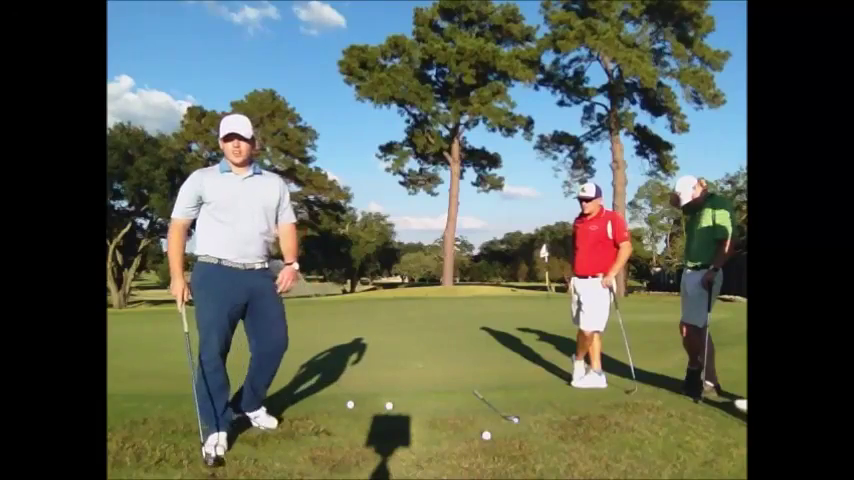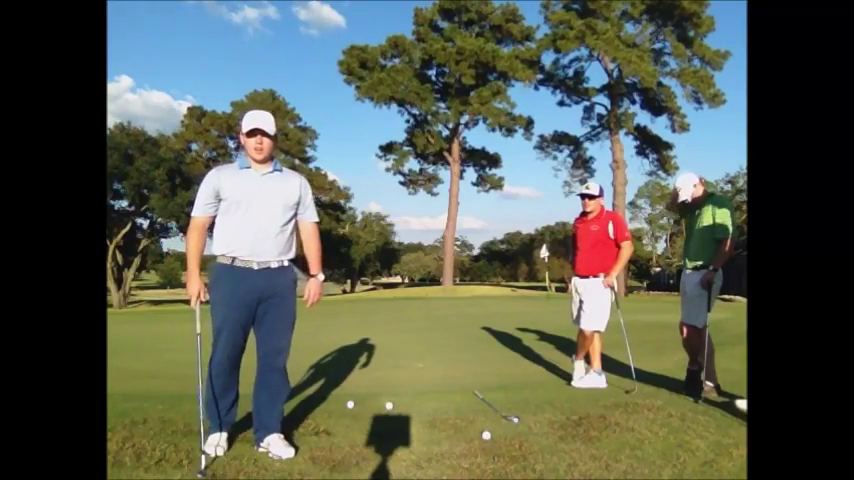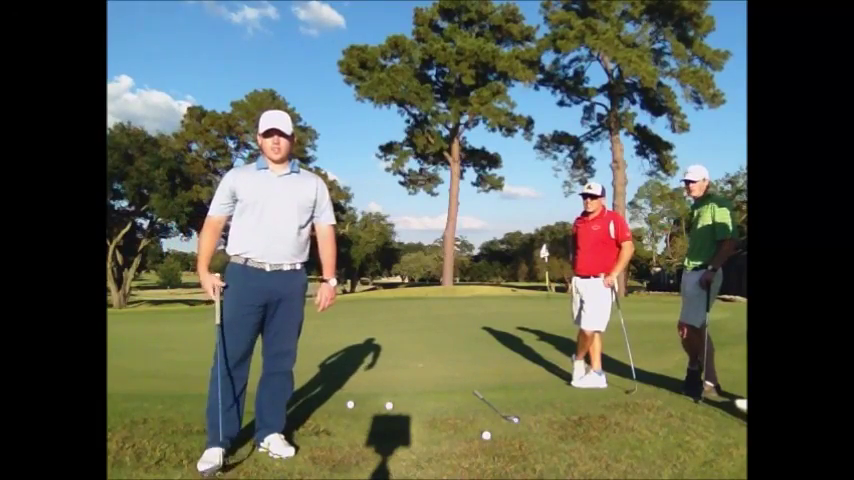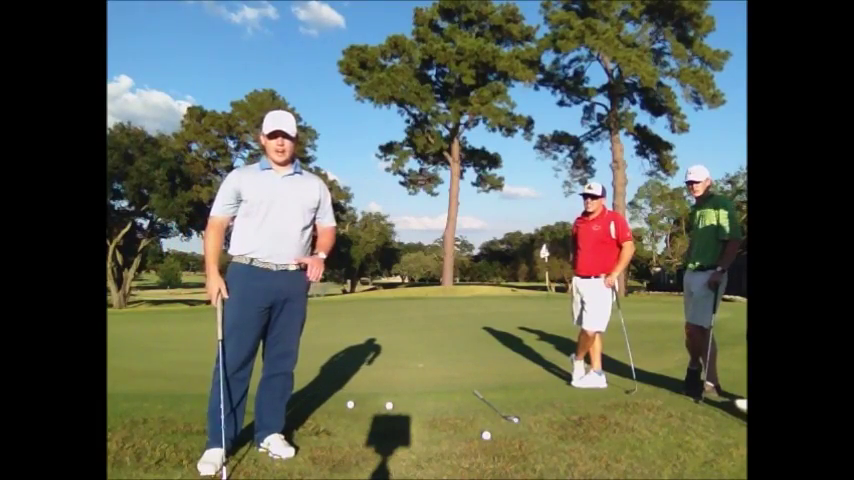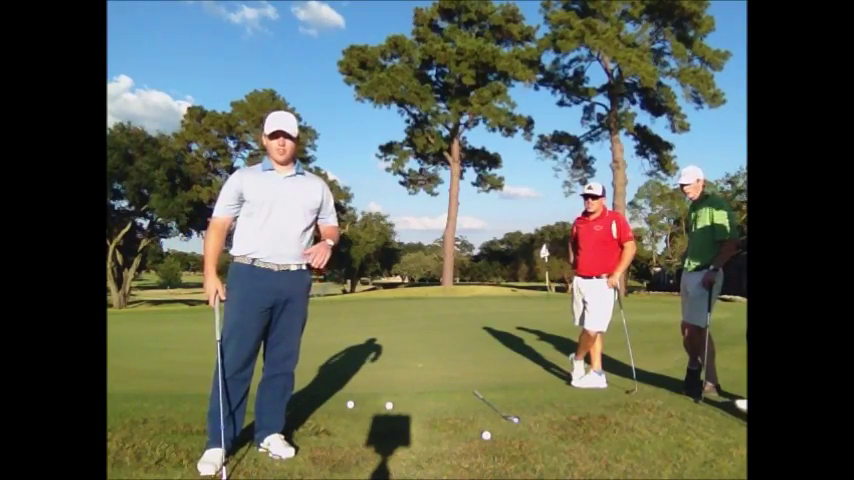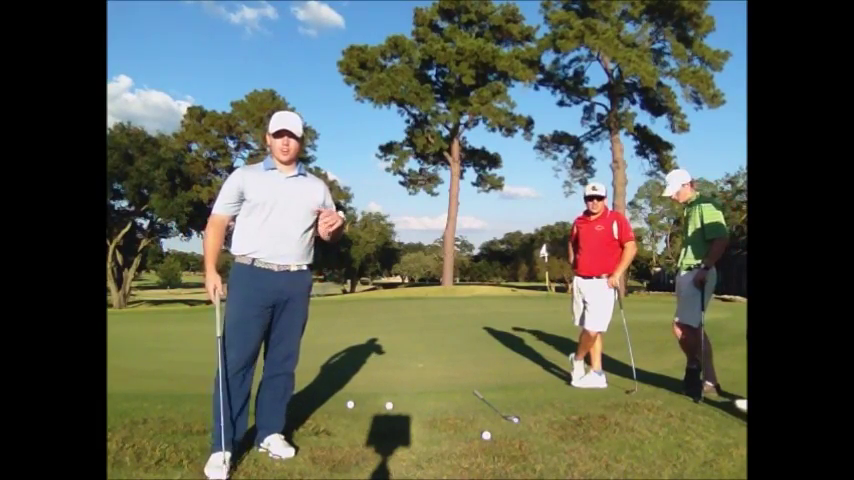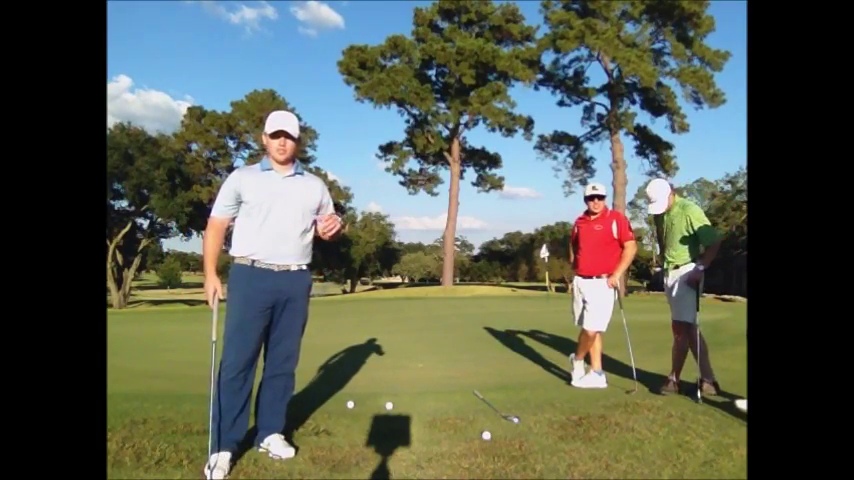
dt=0.7s
person 1, frame 1
left shoulder: (275, 184)
right shoulder: (201, 180)
left elbow: (286, 227)
right elbow: (178, 227)
left wrist: (291, 264)
right wrist: (177, 275)
left hip: (260, 276)
right hip: (215, 275)
left knee: (273, 344)
right knee: (213, 352)
left ankle: (250, 403)
right ankle: (217, 427)
person 1, frame 2
left shoulder: (296, 182)
right shoulder: (220, 177)
left elbow: (309, 229)
right elbow: (198, 226)
left wrist: (316, 275)
right wrist: (193, 274)
left hip: (279, 278)
right hip: (232, 275)
left knee: (274, 358)
right knee: (225, 355)
left ankle: (268, 432)
right ankle: (219, 428)
person 1, frame 3
left shoulder: (313, 184)
right shoulder: (237, 178)
left elbow: (325, 231)
right elbow: (213, 224)
left wrist: (329, 279)
right wrist: (203, 269)
left hip: (290, 281)
right hip: (244, 276)
left knee: (281, 360)
right knee: (231, 358)
left ankle: (270, 432)
right ankle: (217, 442)
person 1, frame 4
left shoulder: (315, 185)
right shoulder: (240, 178)
left elbow: (326, 228)
right elbow: (216, 225)
left wrist: (319, 255)
right wrist: (212, 272)
left hip: (293, 281)
right hip: (248, 275)
left knee: (282, 361)
right knee: (234, 359)
left ankle: (270, 432)
right ankle: (218, 442)
person 1, frame 5
left shoulder: (316, 185)
right shoulder: (243, 179)
left elbow: (331, 227)
right elbow: (218, 226)
left wrist: (327, 243)
right wrist: (210, 273)
left hip: (295, 281)
right hip: (250, 275)
left knee: (282, 361)
right knee: (235, 360)
left ankle: (270, 432)
right ankle: (217, 443)
person 1, frame 6
left shoulder: (317, 187)
right shoulder: (244, 176)
left elbow: (327, 234)
right elbow: (217, 223)
left wrist: (336, 224)
right wrist: (211, 270)
left hip: (296, 281)
right hip: (251, 276)
left knee: (283, 361)
right knee: (236, 359)
left ankle: (270, 433)
right ankle: (223, 445)
person 1, frame 7
left shoulder: (315, 185)
right shoulder: (242, 178)
left elbow: (325, 230)
right elbow: (216, 226)
left wrist: (335, 225)
right wrist: (210, 273)
left hip: (295, 281)
right hip: (251, 276)
left knee: (283, 361)
right knee: (237, 360)
left ankle: (270, 432)
right ankle: (223, 445)
person 2, frame 1
left shoulder: (718, 205)
right shoulder: (694, 207)
left elbow: (726, 243)
right elbow: (673, 201)
left wrist: (713, 270)
right wrist: (682, 189)
left hip: (705, 274)
right hip: (689, 272)
left knee: (691, 327)
right knee: (694, 327)
left ankle: (702, 374)
right ankle: (702, 375)
person 2, frame 2
left shoulder: (719, 204)
right shoulder: (694, 206)
left elbow: (727, 243)
right elbow: (671, 206)
left wrist: (713, 270)
right wrist: (684, 195)
left hip: (705, 274)
right hip: (689, 272)
left knee: (689, 327)
right knee: (695, 328)
left ankle: (702, 374)
right ankle: (705, 378)
person 2, frame 3
left shoulder: (718, 204)
right shoulder: (695, 208)
left elbow: (729, 242)
left wrist: (711, 270)
right wrist: (690, 270)
left hip: (704, 274)
right hip: (689, 273)
left knee: (686, 327)
right knee: (696, 328)
left ankle: (700, 372)
right ankle: (709, 380)
person 2, frame 4
left shoulder: (722, 205)
right shoulder: (695, 209)
left elbow: (734, 242)
left wrist: (720, 270)
right wrist: (688, 263)
left hip: (710, 274)
right hip: (691, 273)
left knee: (695, 327)
right knee: (699, 328)
left ankle: (696, 368)
right ankle: (709, 380)
person 2, frame 5
left shoulder: (717, 205)
right shoulder: (692, 209)
left elbow: (731, 242)
left wrist: (713, 269)
right wrist: (685, 263)
left hip: (705, 274)
right hip: (689, 273)
left knee: (691, 327)
right knee: (696, 328)
left ankle: (701, 373)
right ankle: (703, 376)
person 2, frame 6
left shoulder: (705, 205)
right shoulder: (688, 208)
left elbow: (721, 239)
left wrist: (705, 268)
right wrist: (681, 266)
left hip: (698, 273)
right hip: (685, 273)
left knee: (683, 327)
right knee: (691, 328)
left ankle: (701, 374)
right ankle: (709, 381)
person 2, frame 7
left shoulder: (689, 210)
right shoulder: (660, 212)
left elbow: (714, 242)
left wrist: (700, 268)
left hip: (687, 272)
right hip: (669, 272)
left knee: (681, 327)
right knee: (687, 328)
left ankle: (674, 378)
right ankle: (707, 379)
person 3, frame 1
left shoulder: (612, 219)
right shoulder: (578, 221)
left elbow: (626, 247)
left wrist: (611, 274)
right wrist: (573, 274)
left hip: (598, 283)
right hip: (578, 281)
left knee: (588, 328)
right knee: (589, 329)
left ankle: (578, 361)
right ankle: (596, 374)
person 3, frame 2
left shoulder: (612, 219)
right shoulder: (578, 222)
left elbow: (627, 247)
left wrist: (612, 274)
right wrist: (574, 274)
left hip: (599, 283)
right hip: (579, 282)
left knee: (589, 328)
right knee: (590, 329)
left ankle: (578, 361)
right ankle: (596, 374)
person 3, frame 3
left shoulder: (613, 219)
right shoulder: (579, 222)
left elbow: (628, 247)
left wrist: (613, 274)
right wrist: (574, 272)
left hip: (600, 282)
right hip: (579, 281)
left knee: (589, 328)
right knee: (590, 329)
left ankle: (578, 360)
right ankle: (596, 374)
person 3, frame 4
left shoulder: (614, 219)
right shoulder: (579, 222)
left elbow: (629, 247)
left wrist: (614, 274)
left hip: (601, 283)
right hip: (580, 281)
left knee: (591, 328)
right knee: (590, 329)
left ankle: (578, 359)
right ankle: (597, 374)
person 3, frame 5
left shoulder: (615, 219)
right shoulder: (579, 222)
left elbow: (630, 247)
left wrist: (617, 274)
right wrist: (574, 267)
left hip: (602, 283)
right hip: (581, 281)
left knee: (593, 329)
right knee: (590, 329)
left ankle: (577, 359)
right ankle: (597, 374)
person 3, frame 6
left shoulder: (616, 219)
right shoulder: (579, 222)
left elbow: (631, 247)
right elbow: (572, 244)
left wrist: (617, 274)
right wrist: (573, 266)
left hip: (603, 283)
right hip: (581, 282)
left knee: (593, 329)
right knee: (589, 329)
left ankle: (577, 359)
right ankle: (596, 374)
person 3, frame 7
left shoulder: (616, 219)
right shoulder: (580, 222)
left elbow: (631, 247)
left wrist: (617, 274)
right wrist: (574, 266)
left hip: (603, 283)
right hip: (581, 281)
left knee: (591, 329)
right knee: (590, 329)
left ankle: (577, 359)
right ankle: (596, 374)
